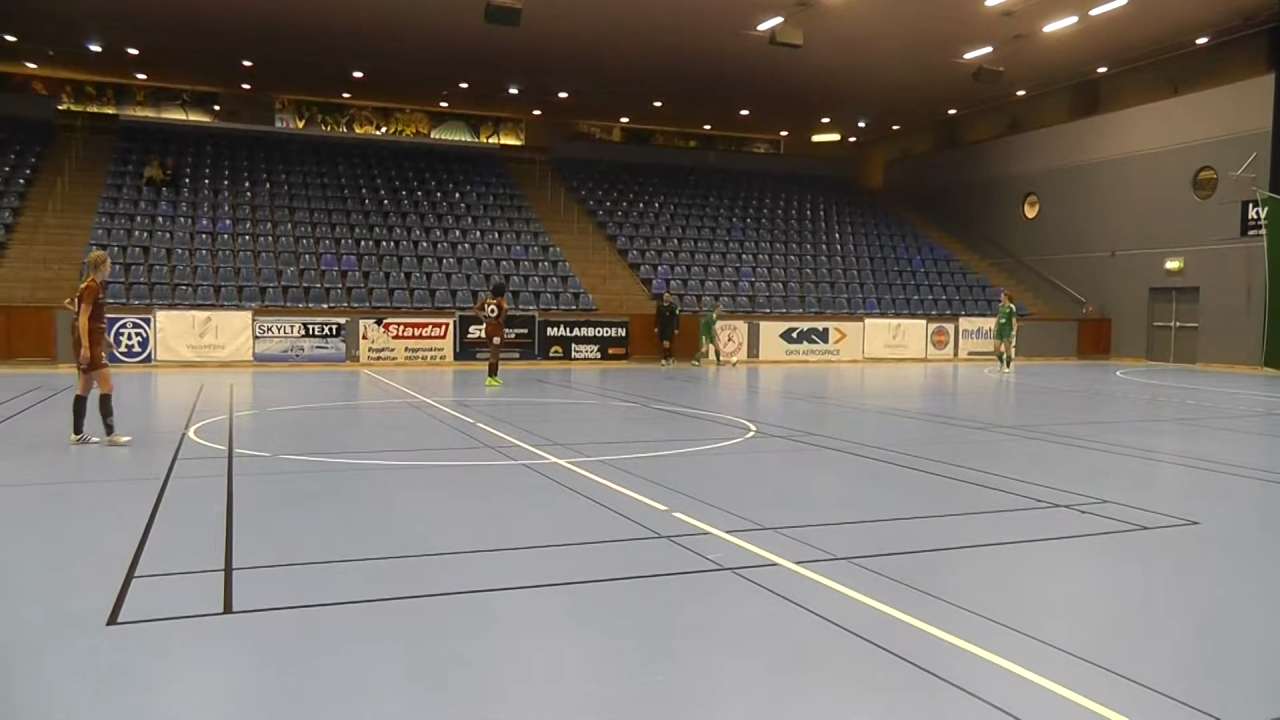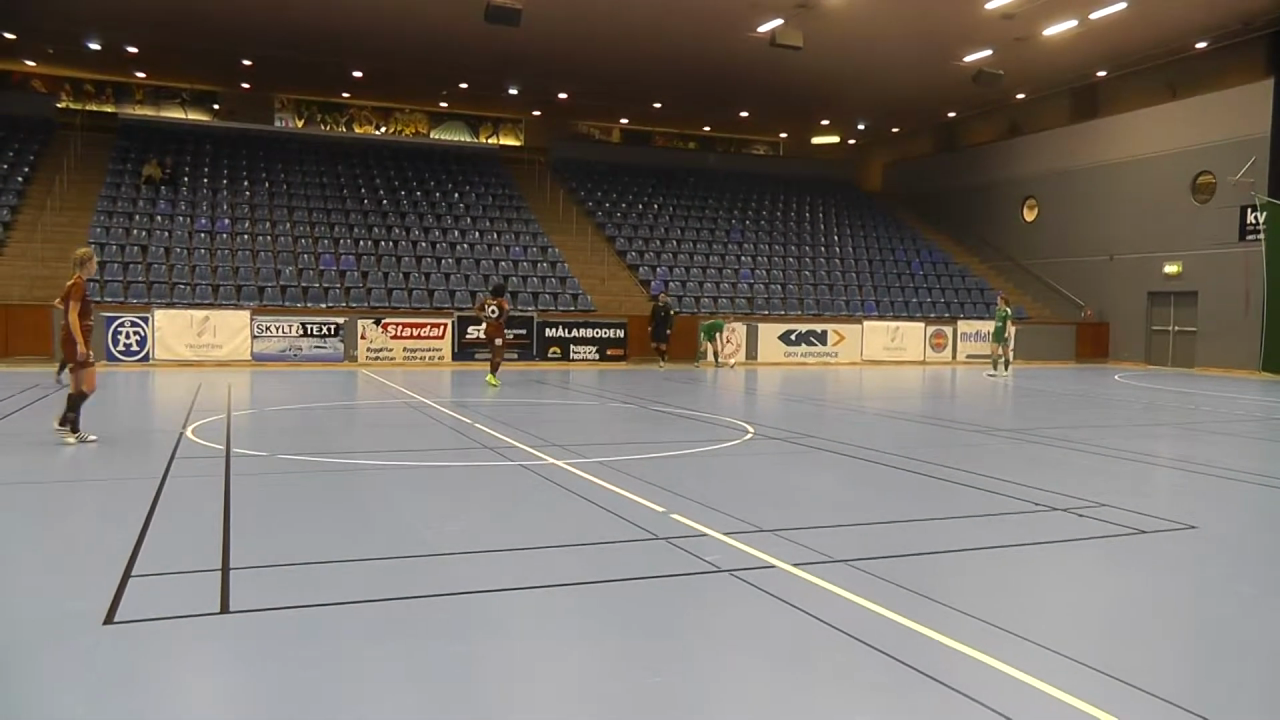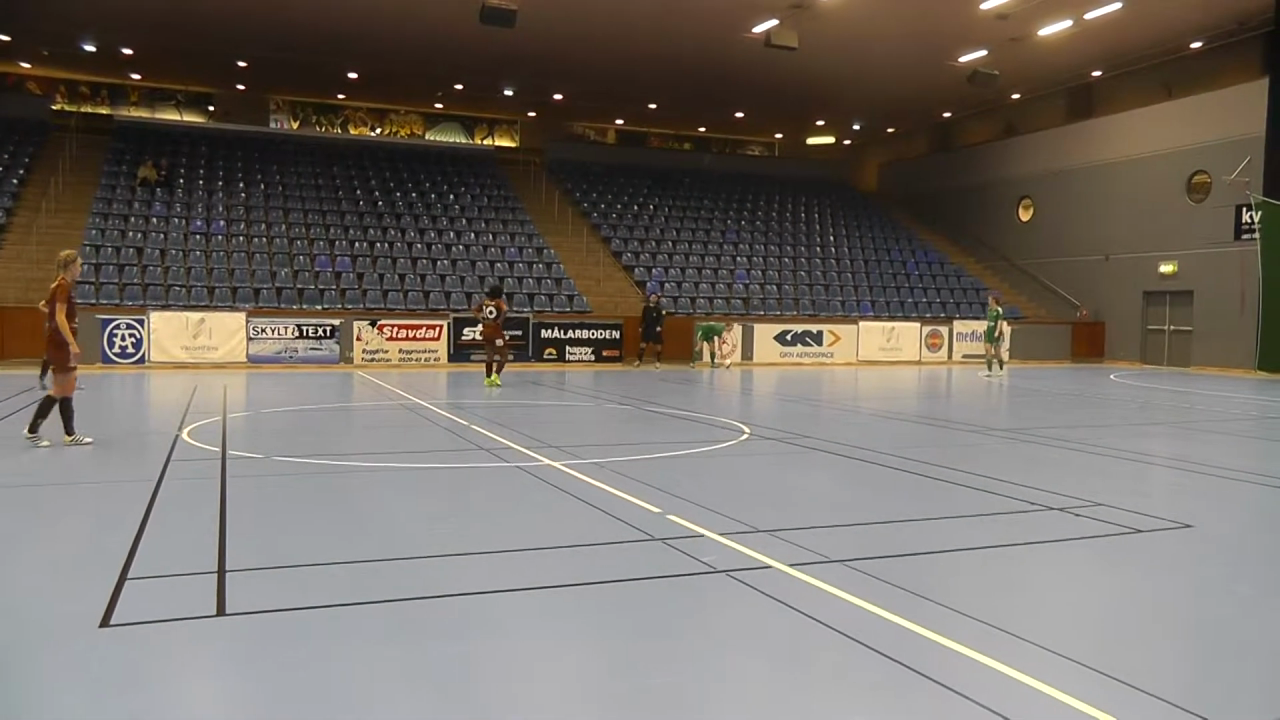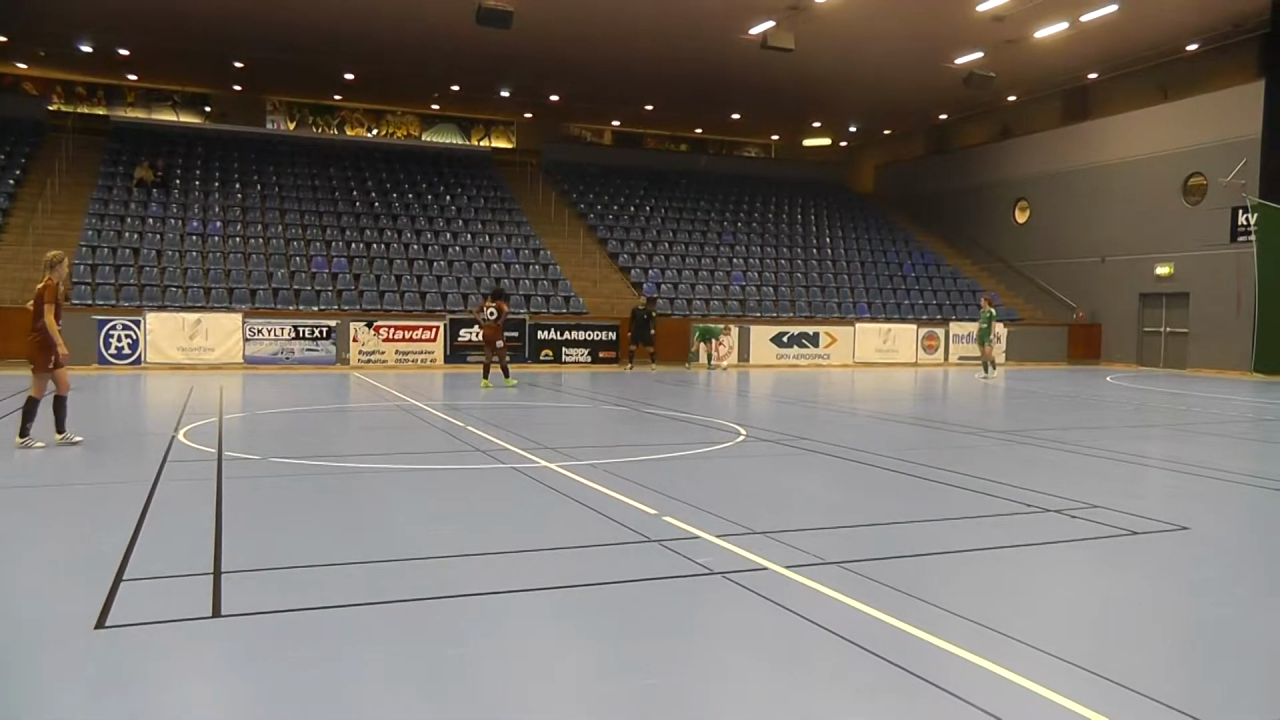
dt=0.2s
person 1, frame 1
left shoulder: (91, 285)
right shoulder: (91, 287)
right elbow: (83, 318)
left wrist: (105, 339)
right wrist: (85, 346)
left hip: (91, 345)
right hip: (88, 345)
left knee: (84, 389)
right knee: (106, 387)
left ankle: (78, 433)
right ankle: (110, 433)
person 1, frame 2
left shoulder: (77, 283)
right shoulder: (78, 284)
right elbow: (72, 316)
right wrist: (81, 343)
left hip: (76, 342)
right hip: (75, 342)
left knee: (79, 387)
right knee: (89, 386)
left ankle: (75, 431)
right ankle: (62, 424)
person 1, frame 3
left shoulder: (63, 285)
right shoulder: (63, 286)
right elbow: (60, 318)
right wrist: (73, 344)
left hip: (61, 345)
right hip: (60, 345)
left knee: (68, 391)
right knee: (58, 392)
left ankle: (71, 435)
right ankle: (32, 432)
person 1, frame 4
left shoulder: (49, 286)
right shoulder: (49, 286)
right elbow: (48, 319)
right wrist: (60, 344)
left hip: (47, 346)
right hip: (41, 345)
left knee: (64, 387)
right knee: (38, 392)
left ankle: (61, 433)
right ankle: (23, 436)
